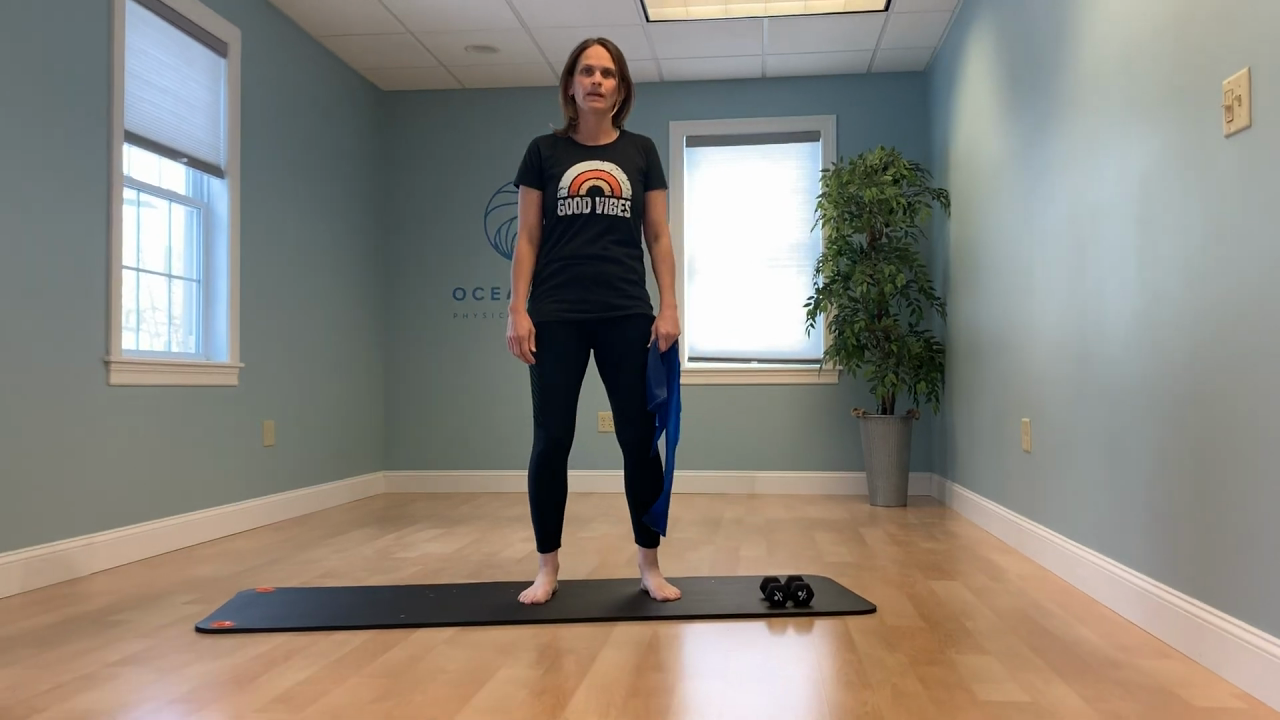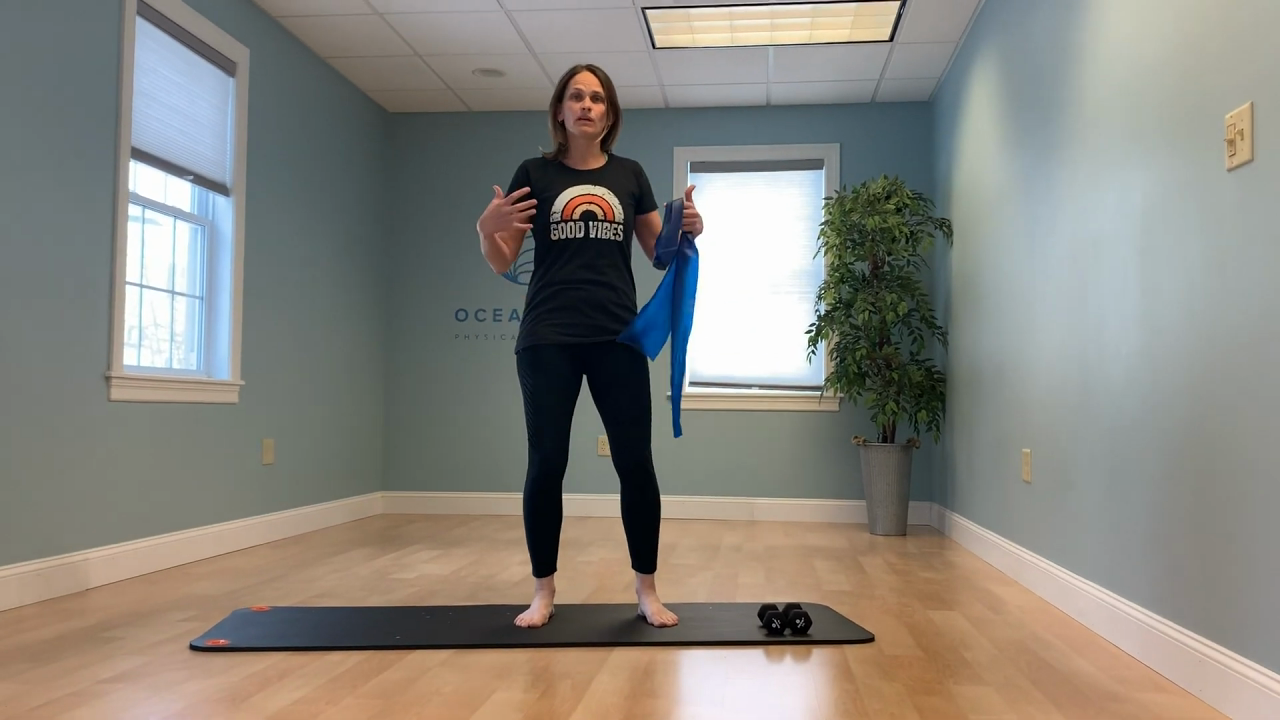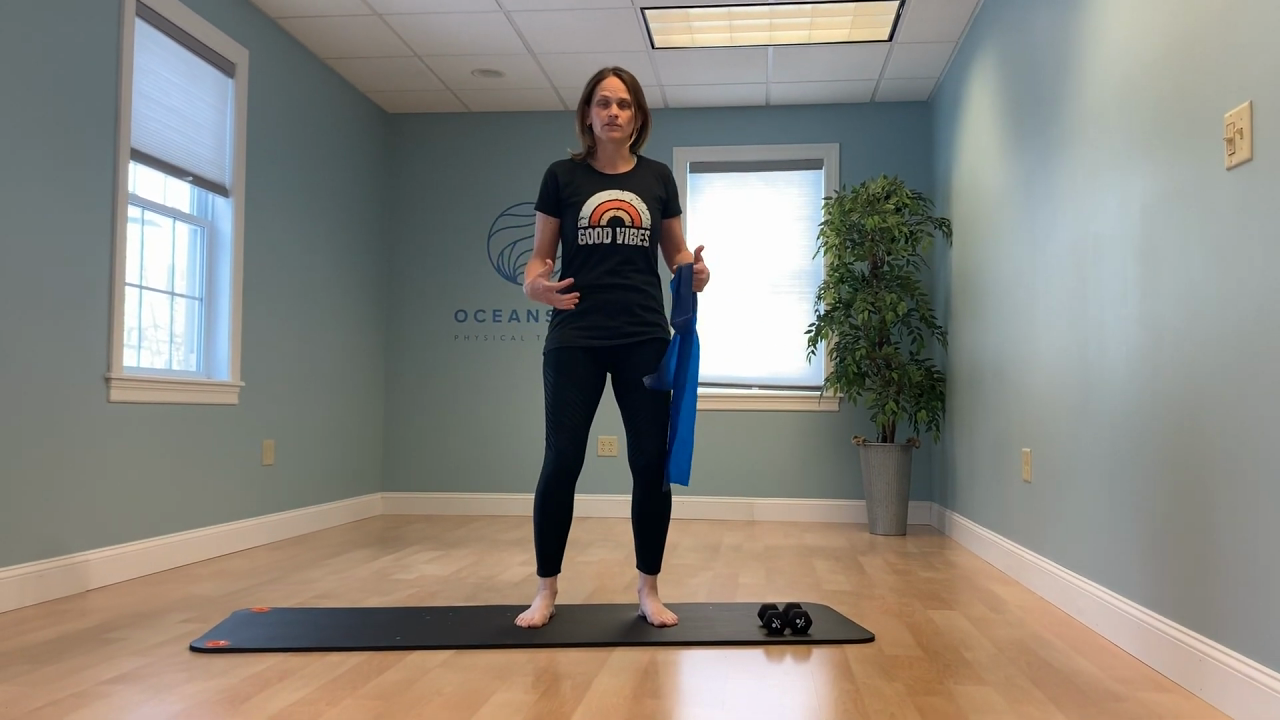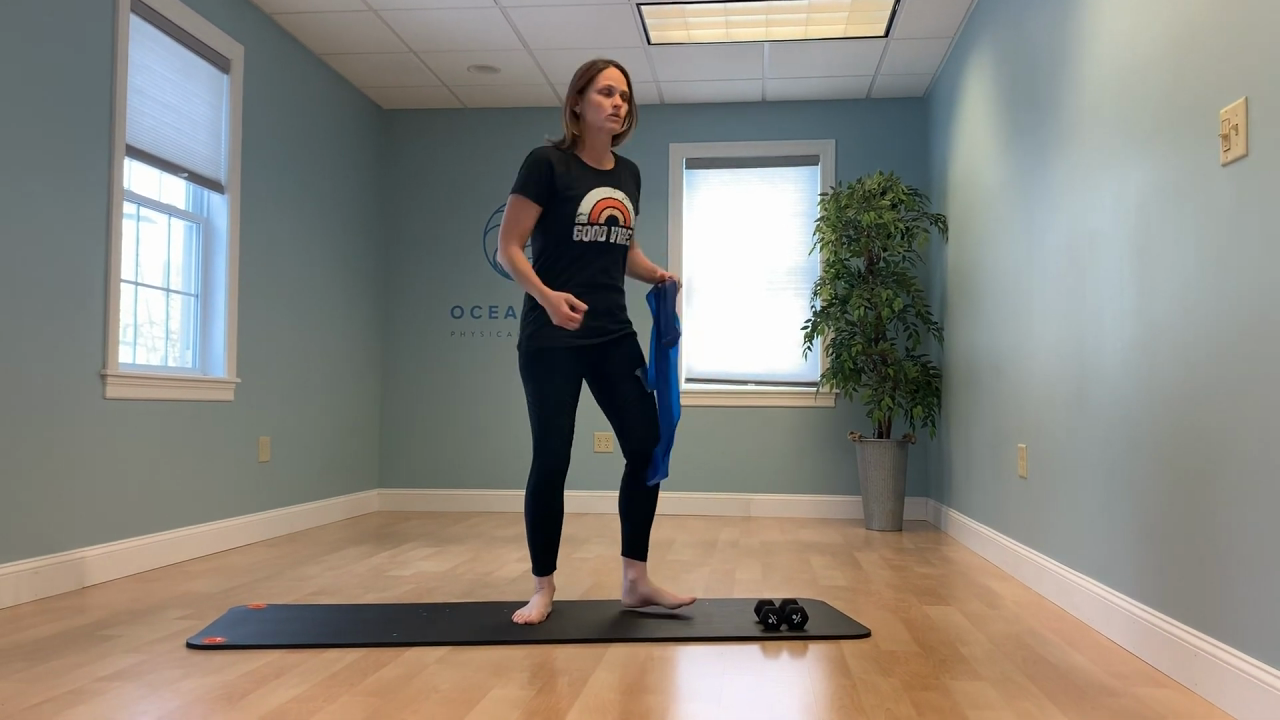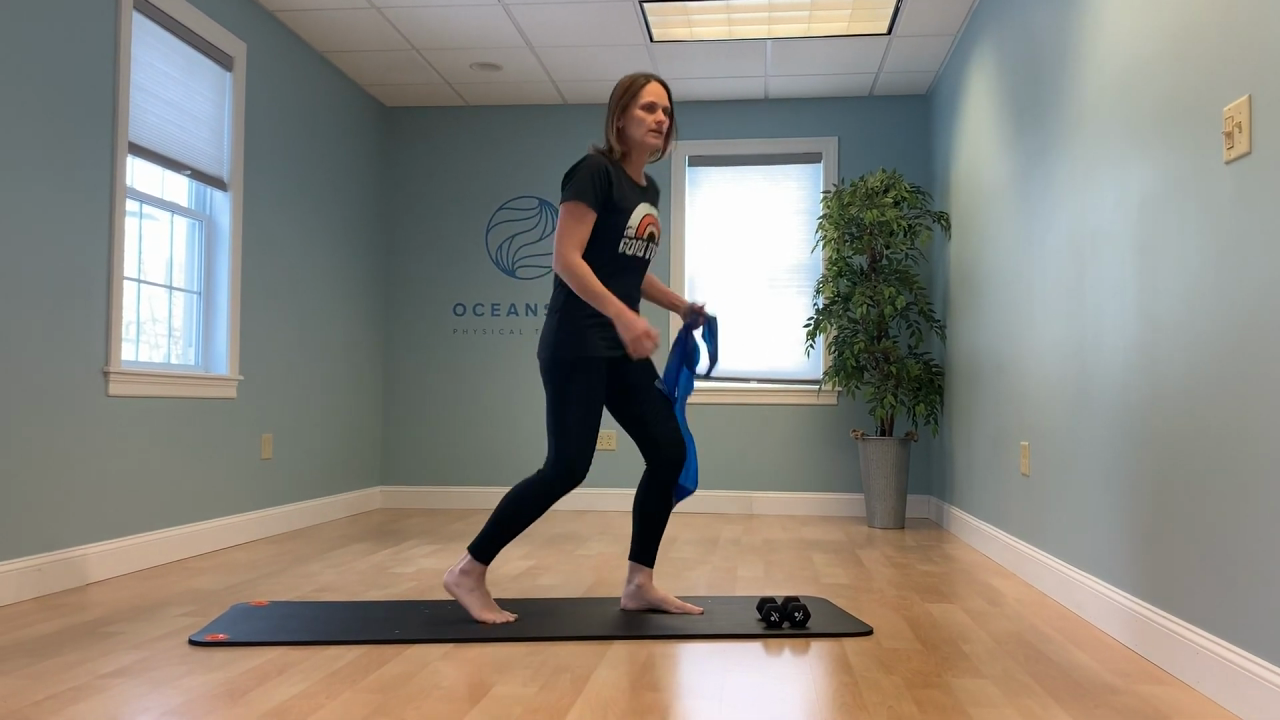
dt=1s
person 1, frame 1
left shoulder: (641, 151)
right shoulder: (544, 151)
left elbow: (658, 237)
right elbow: (528, 237)
left wrist: (668, 307)
right wrist: (517, 309)
left hip: (627, 315)
right hip: (556, 315)
left knee: (640, 439)
right knee: (551, 441)
left ankle: (649, 565)
right ankle: (547, 568)
person 1, frame 2
left shoulder: (630, 174)
right shoulder: (534, 173)
left elbow: (659, 253)
right elbow: (501, 261)
left wrist: (687, 231)
right wrist: (487, 227)
left hip: (617, 336)
right hip: (548, 337)
left knee: (635, 461)
right knee: (546, 463)
left ankle: (647, 590)
right ankle: (543, 591)
person 1, frame 3
left shoulder: (658, 177)
right shoulder: (562, 176)
left elbow: (676, 252)
right elbow: (541, 255)
left wrist: (696, 271)
right wrist: (535, 285)
left hip: (644, 339)
right hip: (574, 339)
left knee: (651, 463)
right knee: (562, 461)
left ankle: (648, 591)
right ankle: (546, 591)
person 1, frame 4
left shoulder: (628, 173)
right shoulder: (546, 163)
right elbow: (509, 246)
left wrist: (659, 277)
right wrist: (545, 297)
left hip: (613, 335)
right hip: (551, 337)
left knee: (646, 447)
right knee: (551, 460)
left ankle: (636, 578)
right ankle: (543, 587)
person 1, frame 5
left shoulder: (649, 189)
right shoulder: (593, 172)
right elbow: (567, 259)
left wrist: (679, 305)
right wrist: (622, 315)
left hip: (621, 350)
right hip: (576, 345)
left knee: (670, 453)
right knee: (566, 468)
left ankle: (639, 584)
right ankle: (469, 571)
